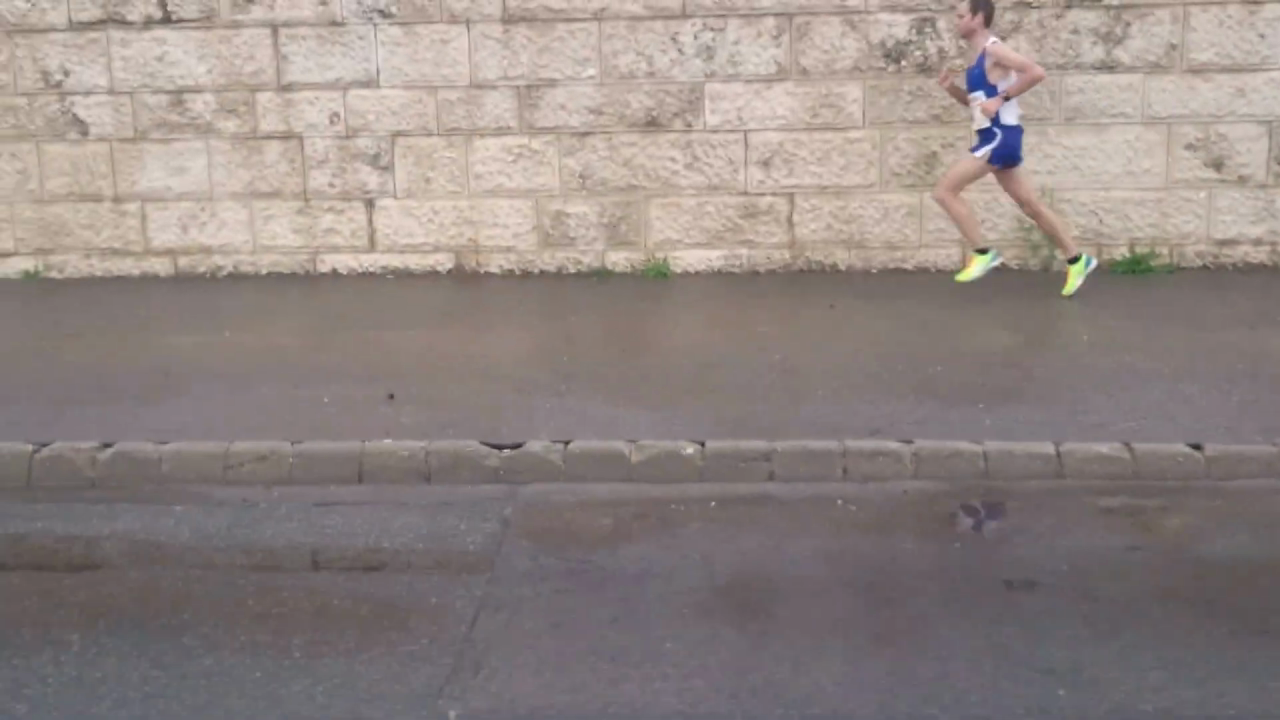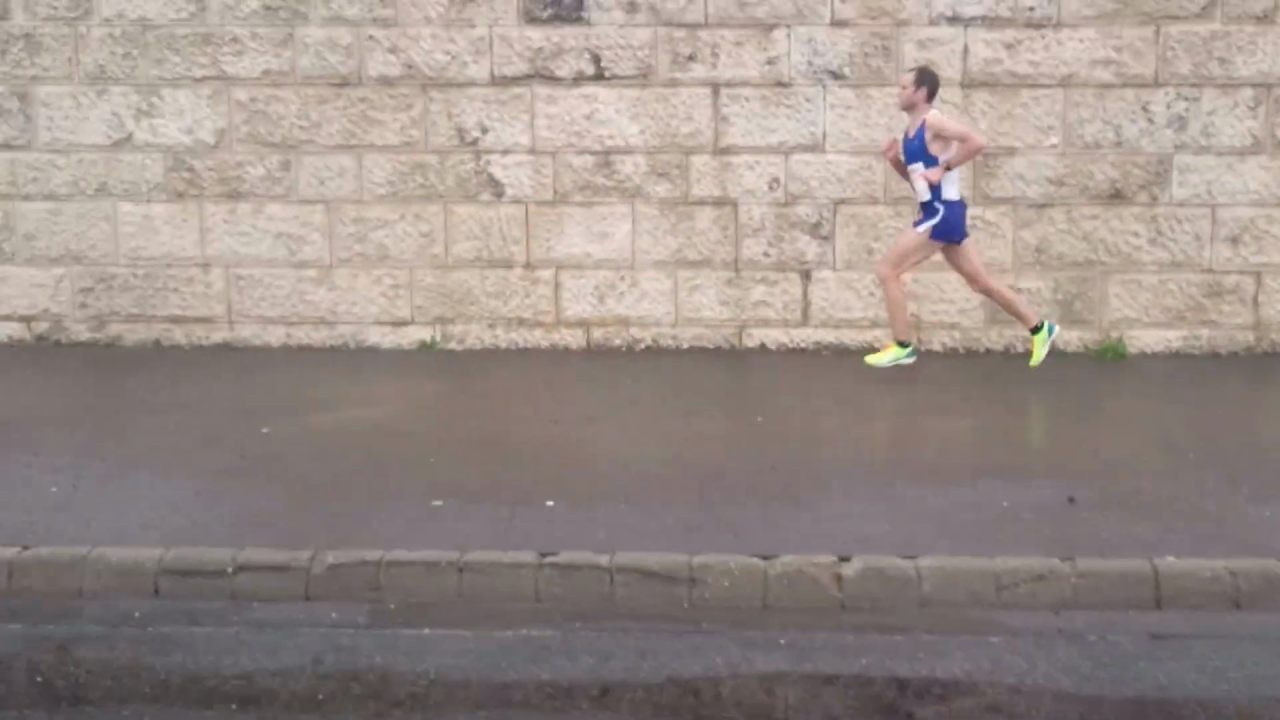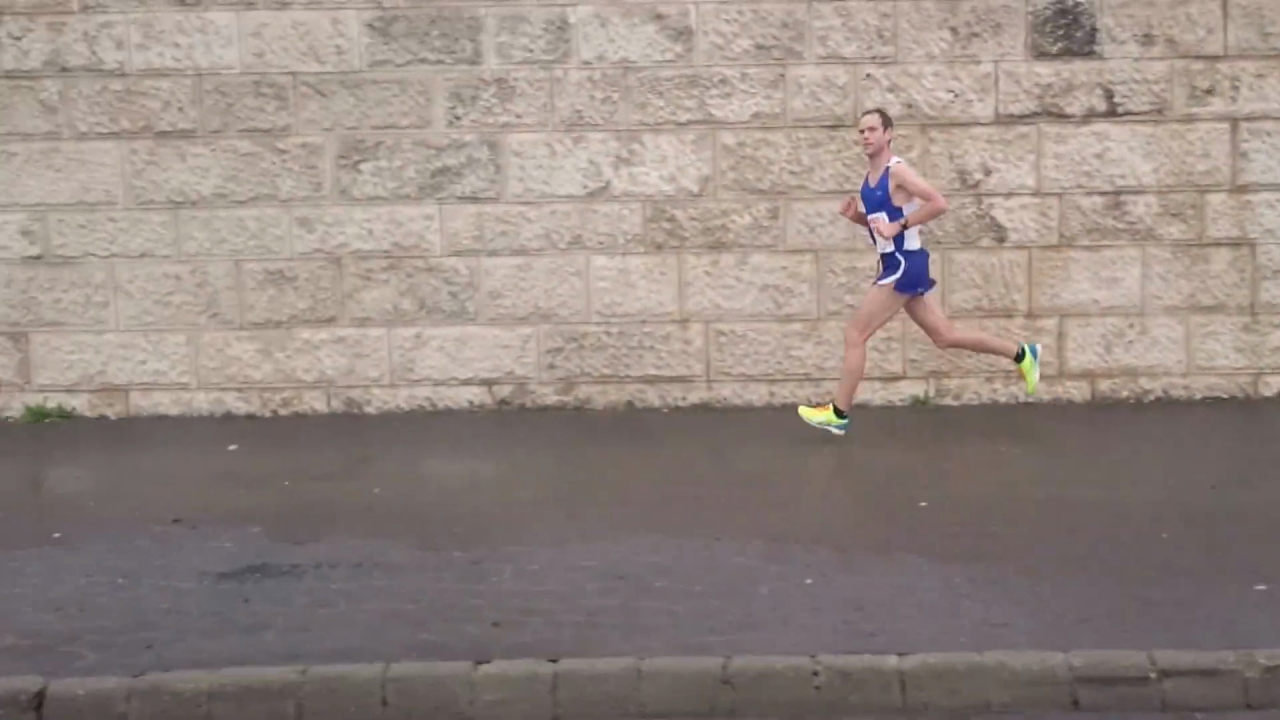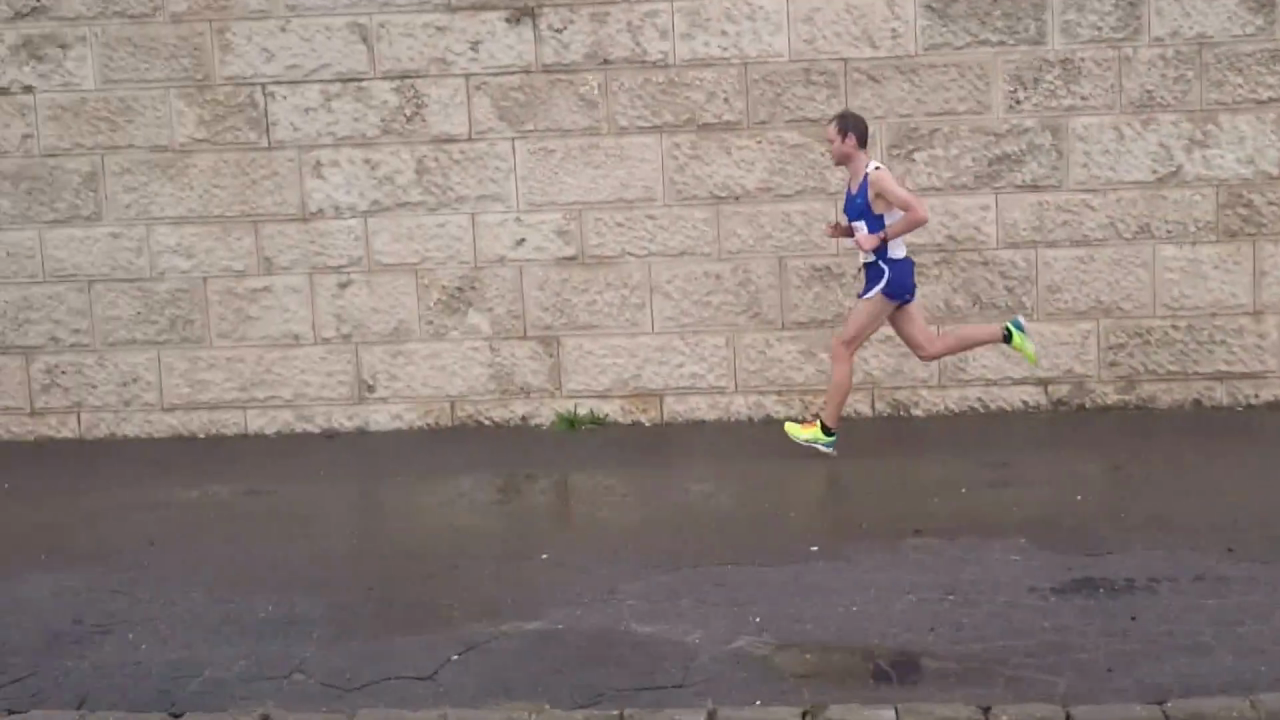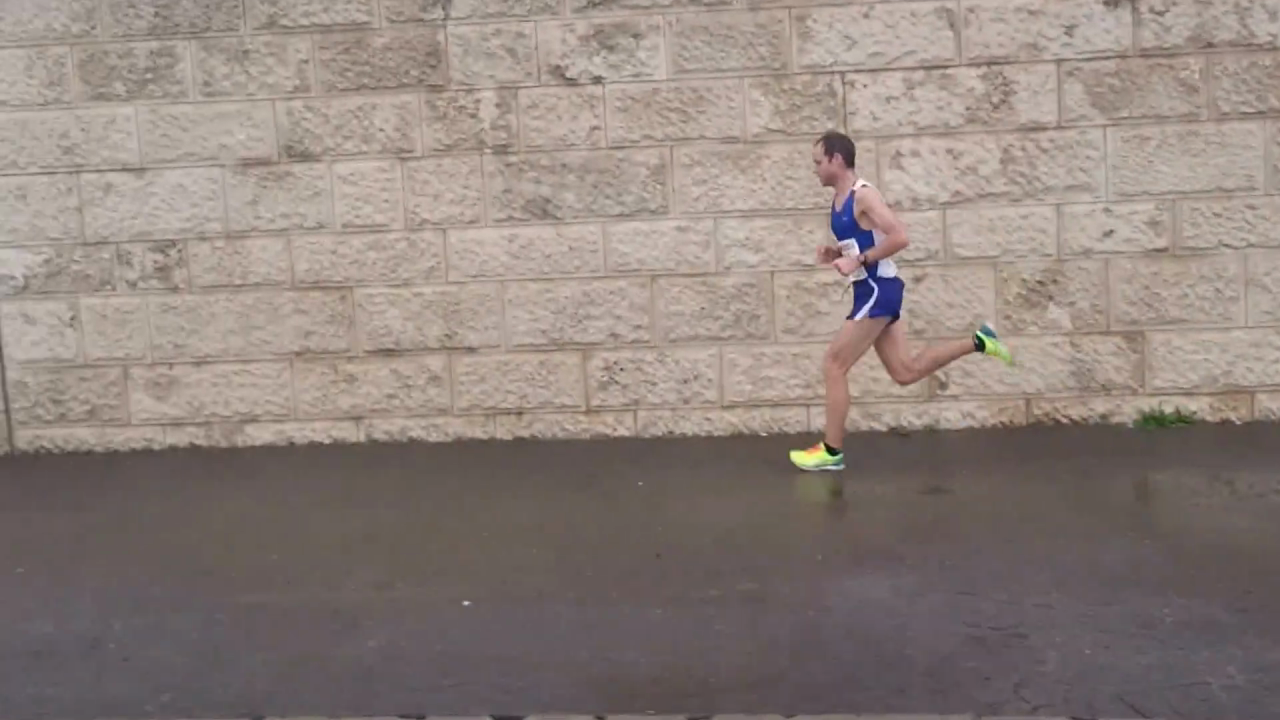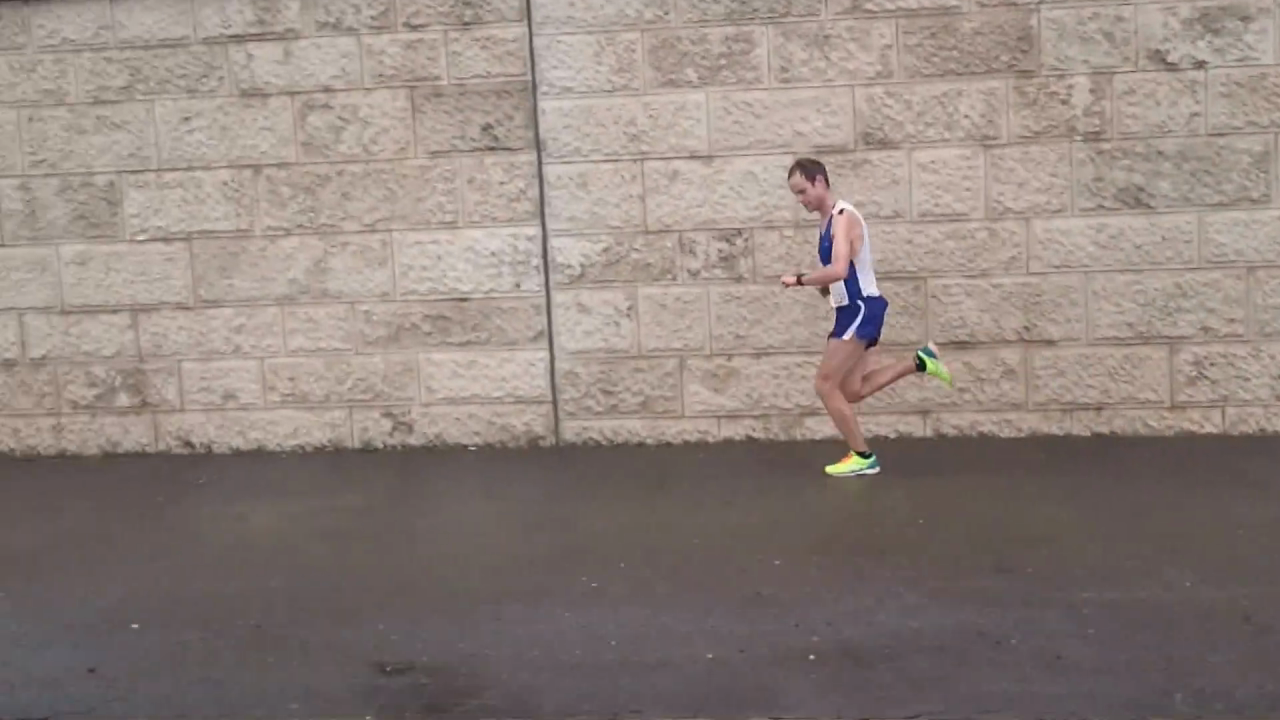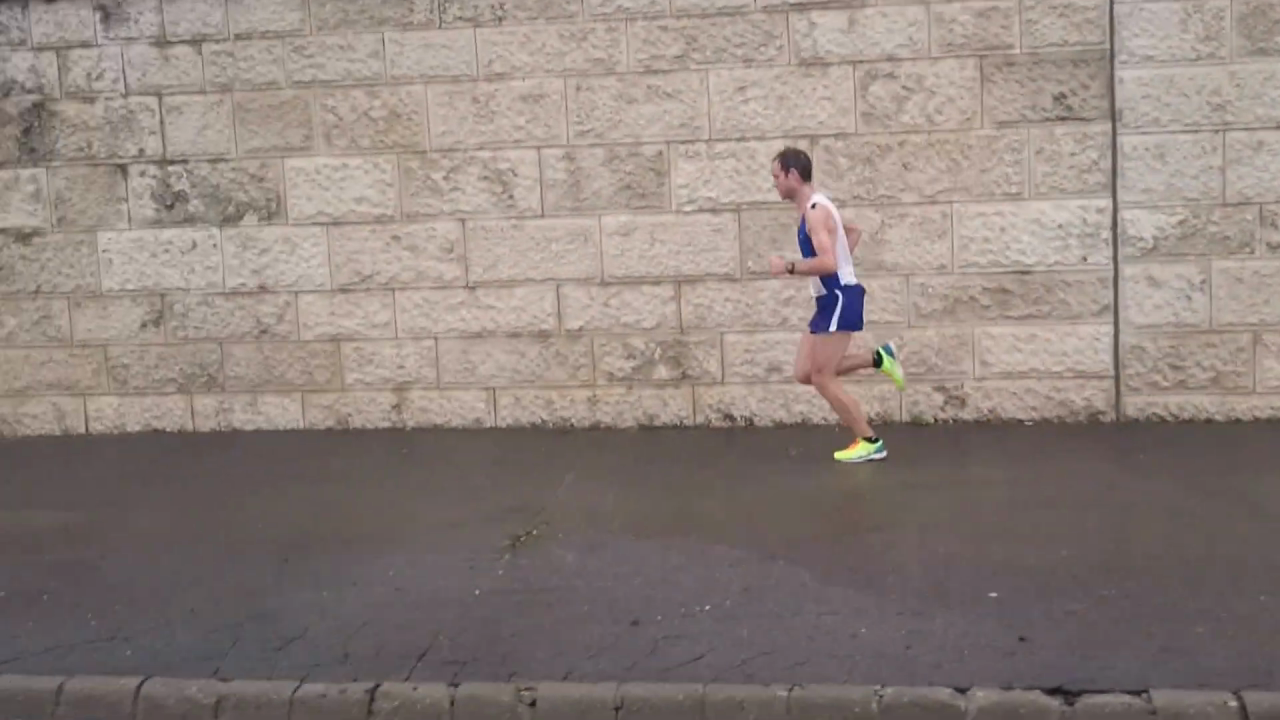
dt=0.7s
person 1, frame 1
left shoulder: (994, 49)
right shoulder: (977, 54)
left elbow: (1037, 72)
right elbow: (972, 100)
left wrist: (1001, 99)
right wrist: (951, 88)
left hip: (1000, 138)
right hip: (993, 140)
left knee: (943, 191)
right knee: (1031, 207)
left ankle: (982, 252)
right ankle: (1076, 260)
person 1, frame 2
left shoulder: (933, 121)
right shoulder: (912, 129)
left elbow: (977, 142)
right elbow: (914, 178)
left wrist: (941, 170)
right wrist: (894, 160)
left hip: (943, 214)
right hip: (936, 213)
left knee: (886, 271)
right knee: (979, 282)
left ankle: (902, 346)
right ankle: (1039, 329)
person 1, frame 3
left shoulder: (899, 170)
right shoulder: (872, 176)
left elbow: (940, 203)
right elbow: (871, 221)
left wrist: (898, 227)
right wrist: (851, 214)
left hip: (904, 264)
right hip: (895, 265)
left knee: (854, 333)
right knee: (943, 336)
left ankle: (838, 413)
right ankle: (1021, 354)
person 1, frame 4
left shoulder: (877, 176)
right shoulder: (856, 180)
left elbow: (920, 215)
left wrist: (878, 239)
right wrist: (839, 231)
left hip: (889, 273)
right hip: (883, 274)
left knee: (841, 348)
right knee: (928, 348)
left ankle: (826, 430)
right ankle: (1006, 333)
person 1, frame 5
left shoulder: (863, 196)
right shoulder: (839, 197)
left elbow: (900, 237)
left wrist: (859, 262)
right wrist: (832, 253)
left hip: (878, 291)
right hip: (869, 292)
left knee: (832, 367)
right knee: (904, 373)
left ankle: (830, 451)
right ankle: (978, 341)
person 1, frame 6
left shoulder: (844, 217)
right shoulder: (830, 219)
left elbow: (838, 271)
left wrist: (797, 280)
right wrist: (828, 286)
left hip: (862, 310)
right hip: (852, 311)
left knee: (825, 385)
right knee: (851, 391)
left ankle: (862, 456)
right ankle: (919, 362)
person 1, frame 7
left shoulder: (817, 210)
right shoulder: (812, 208)
left elbow: (829, 262)
right elbow: (853, 232)
left wrist: (790, 268)
left hip: (840, 298)
right hip: (832, 299)
left knee: (822, 378)
right knee: (804, 373)
left ankle: (868, 441)
right ankle: (878, 359)
